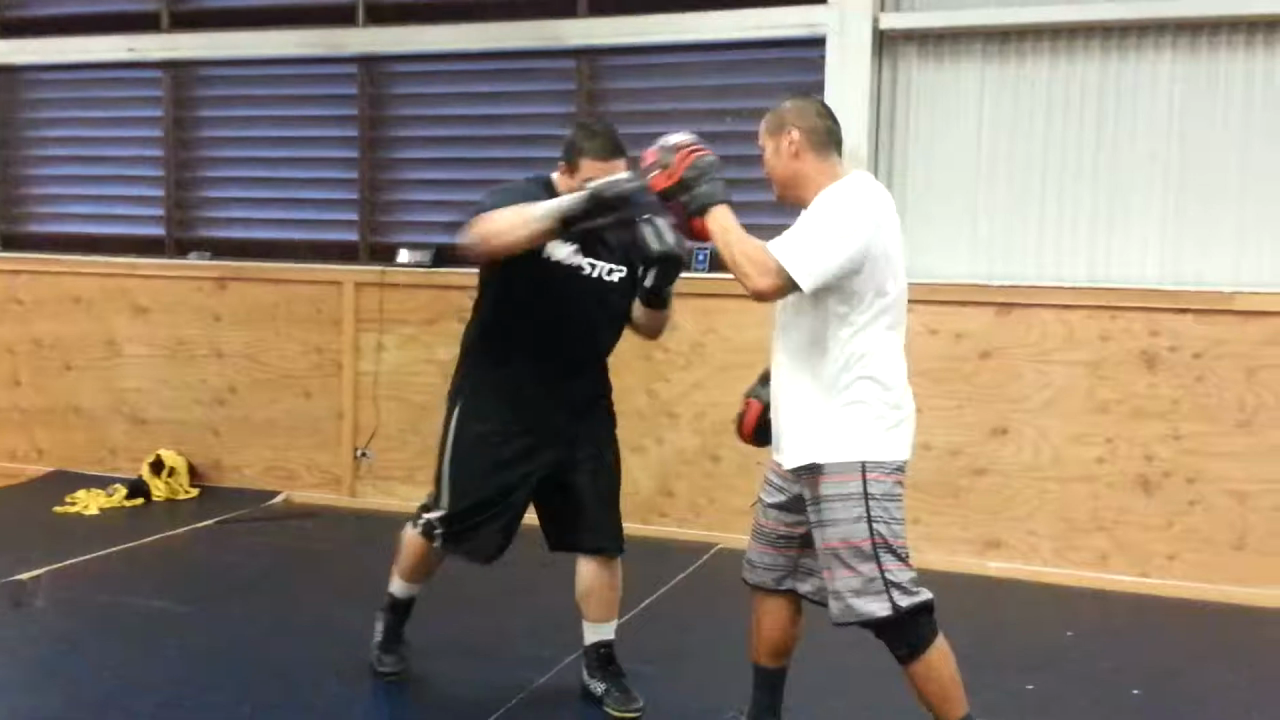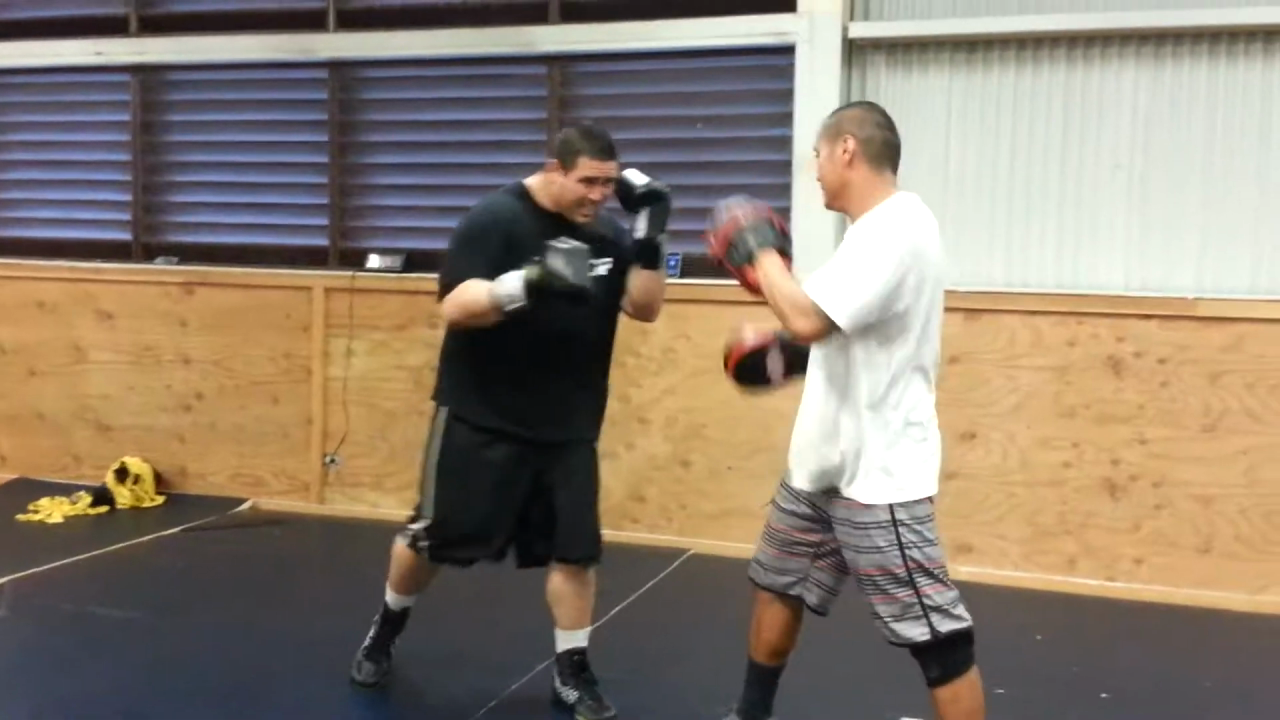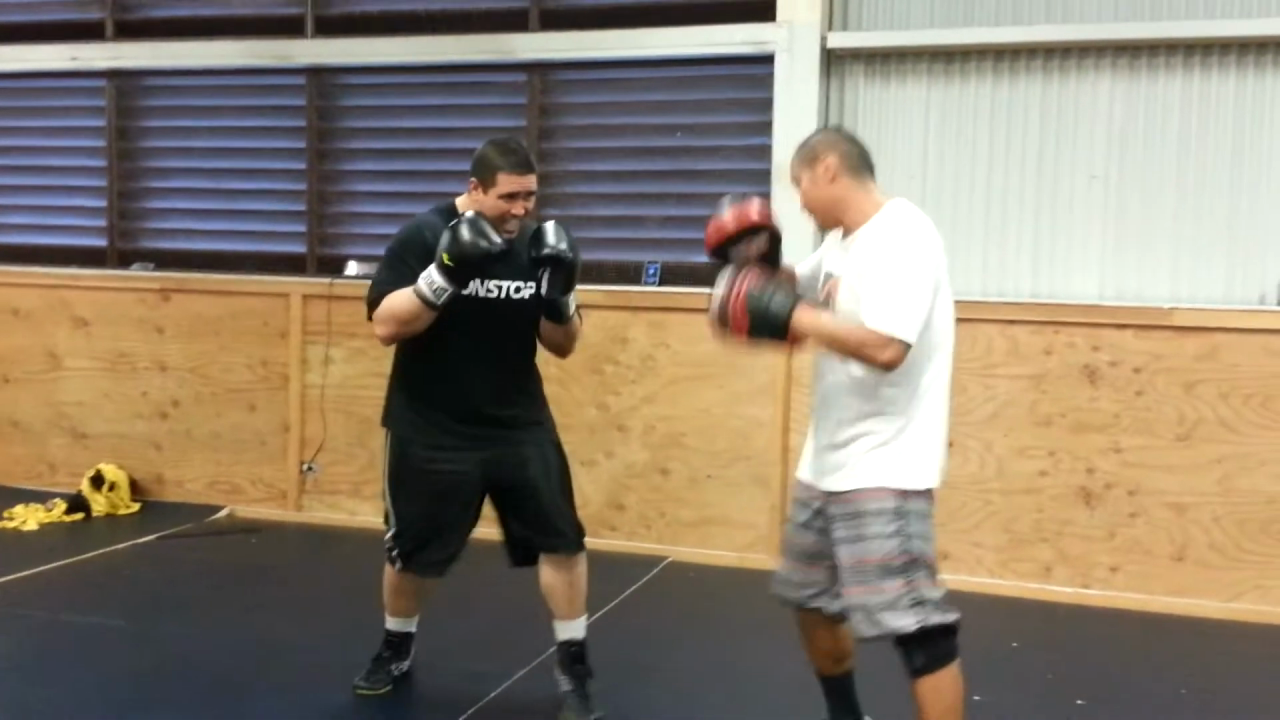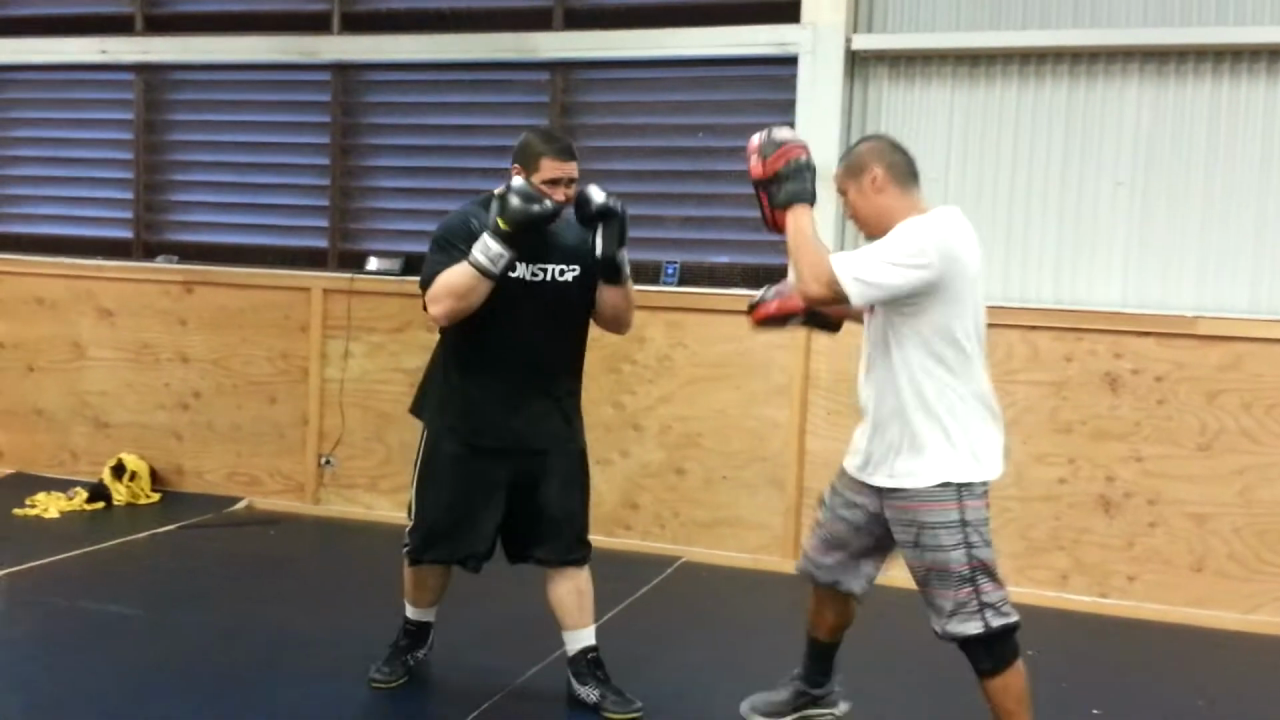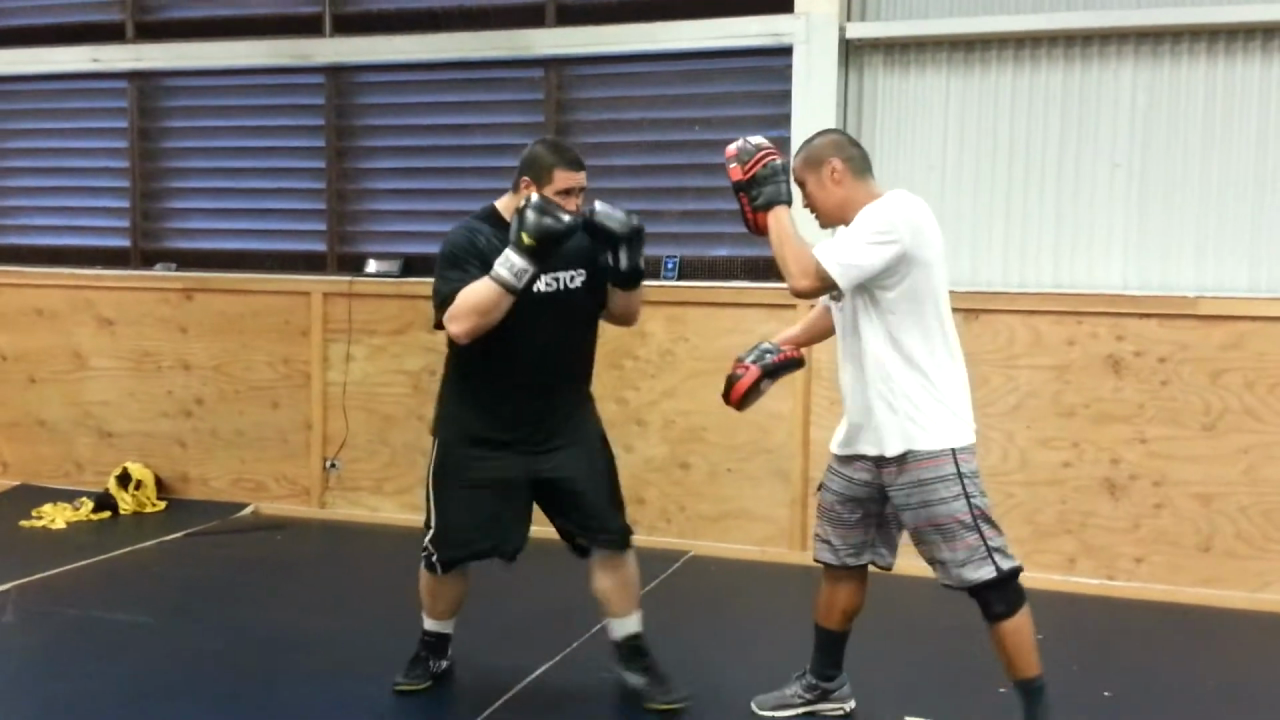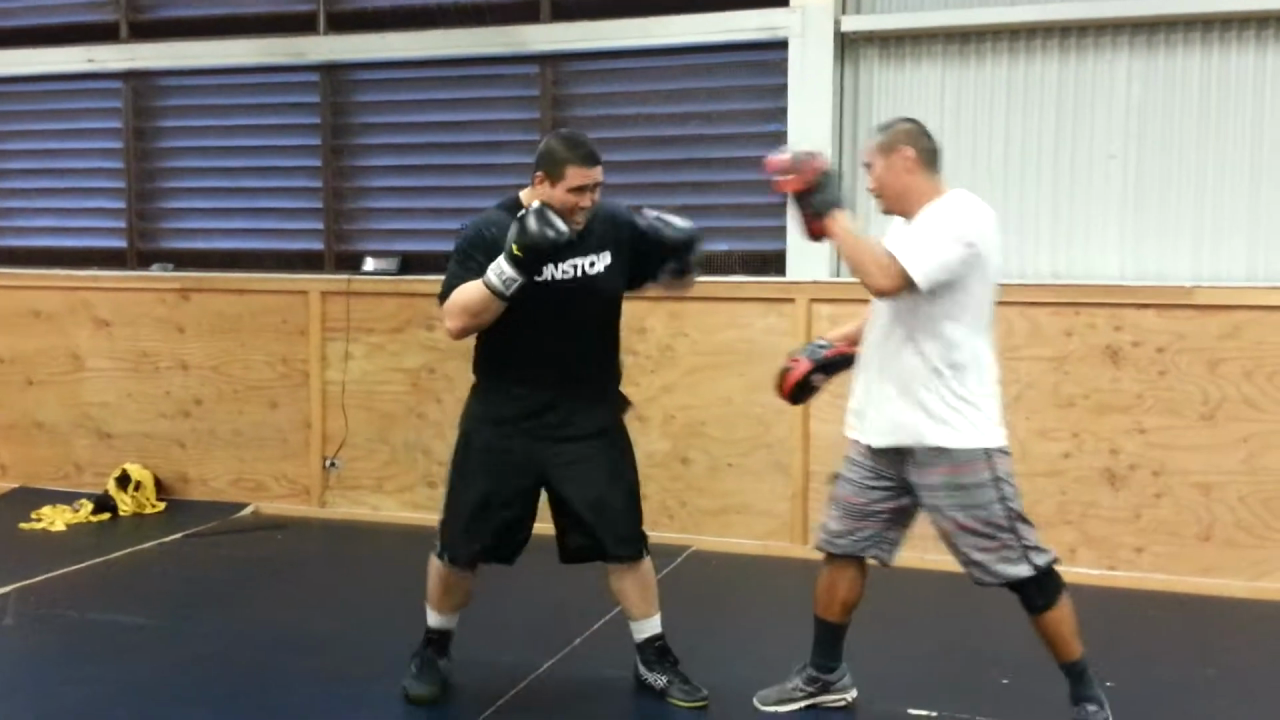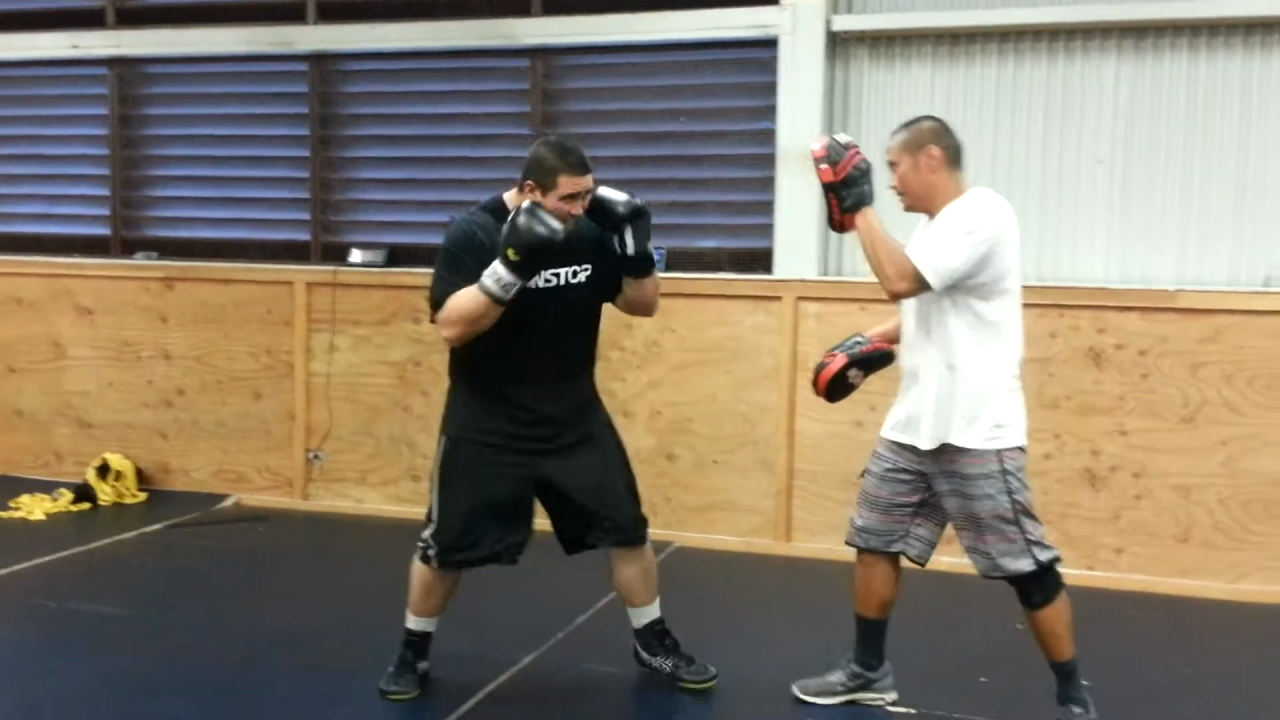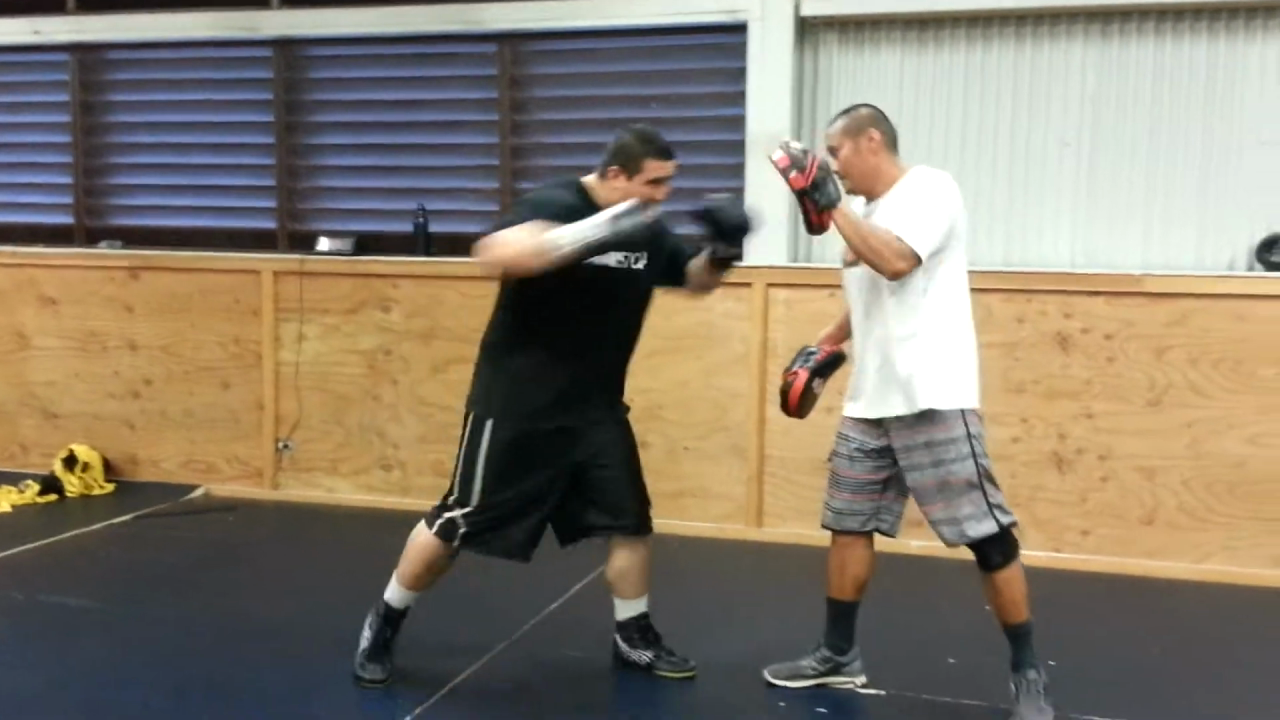
dt=0.3s
person 1, frame 1
left shoulder: (855, 202)
right shoulder: (830, 210)
left elbow: (765, 279)
left wrist: (710, 204)
right wrist: (781, 376)
left hip: (853, 447)
right hip: (803, 443)
left knee: (888, 606)
right knee: (771, 577)
person 1, frame 2
left shoulder: (895, 228)
right shoulder: (873, 228)
left elbow: (807, 321)
left wrist: (760, 254)
right wrist: (788, 346)
left hip: (877, 470)
right hip: (822, 460)
left knee: (929, 630)
right knee: (777, 582)
person 1, frame 3
left shoulder: (902, 237)
right shoulder: (845, 243)
left elbow: (884, 347)
right elbow: (803, 298)
left wrist: (786, 315)
right wrist: (762, 266)
left hip: (884, 469)
right hip: (828, 463)
left knee: (915, 628)
right knee: (814, 605)
person 1, frame 4
left shoulder: (933, 237)
right shoulder: (910, 241)
left elbow: (820, 288)
left wrist: (795, 204)
right wrist: (803, 299)
left hip: (939, 469)
right hip: (879, 456)
left knee: (978, 625)
right knee: (830, 573)
person 1, frame 5
left shoulder: (897, 217)
right shoulder: (859, 230)
left elbow: (805, 279)
right elbow: (837, 309)
left wrist: (772, 205)
right wrist: (778, 346)
left hip: (927, 441)
right hip: (863, 438)
left knee: (986, 575)
right knee: (841, 559)
person 1, frame 6
left shoulder: (963, 218)
right shoulder: (906, 227)
left elbow: (886, 281)
left wrist: (830, 209)
right wrist: (832, 344)
left hip: (955, 438)
right hip: (881, 432)
left knee: (1025, 572)
right knee: (842, 549)
person 1, frame 7
left shoulder: (981, 216)
right shoulder: (934, 223)
left elbow: (899, 280)
left wrist: (858, 204)
right wrist: (869, 343)
left hip: (976, 435)
right hip: (913, 425)
left knee: (1029, 568)
right knee: (872, 541)
right ankle: (868, 671)
person 1, frame 8
left shoulder: (929, 189)
right shoulder: (863, 215)
left elbow: (896, 263)
left wrist: (832, 202)
right wrist: (820, 348)
left hip: (934, 400)
right hip: (869, 402)
left knee: (984, 532)
right knee: (848, 524)
left ankle: (1028, 671)
right ankle: (839, 654)
person 2, frame 1
left shoulder: (626, 231)
right shoulder: (525, 203)
left elbow: (649, 328)
right elbow: (482, 236)
left wrist: (659, 277)
right wrist: (581, 201)
left hip: (580, 413)
right hip: (494, 407)
left knee: (600, 540)
right knee: (443, 525)
left ankle: (601, 665)
right ankle: (393, 616)
person 2, frame 2
left shoulder: (606, 229)
right shoulder: (494, 220)
left elbow: (646, 308)
right elbow: (456, 310)
left wrist: (648, 232)
right wrist: (528, 280)
left hip: (566, 421)
right hip: (480, 416)
left knee: (574, 548)
right knee: (436, 535)
left ankle: (572, 672)
right ankle: (387, 626)
person 2, frame 3
left shoulder: (534, 244)
right shoulder: (421, 236)
left elbow: (563, 345)
right elbow: (385, 326)
left wrist: (558, 293)
right wrist: (446, 267)
left hip: (517, 423)
right hip: (429, 427)
left knee: (561, 537)
right knee: (410, 551)
left ankle: (572, 665)
right ankle: (396, 648)
person 2, frame 4
left shoulder: (576, 231)
right shoulder: (464, 226)
left elbow: (618, 319)
right elbow: (441, 307)
left wrist: (611, 248)
right wrist: (502, 236)
left hip: (550, 425)
right hip: (465, 424)
left knee: (564, 548)
right knee: (432, 545)
left ankle: (586, 670)
right ankle: (412, 638)
person 2, frame 5
left shoulder: (581, 238)
right shoulder: (470, 240)
left elbow: (625, 314)
right elbow: (463, 325)
left wrist: (622, 255)
right wrist: (523, 250)
left hip: (565, 424)
right hip: (480, 431)
left knee: (609, 536)
right knee: (447, 550)
left ankle: (633, 657)
right ankle: (434, 649)
person 2, frame 6
left shoulder: (613, 223)
right shoulder: (487, 232)
left elbow: (674, 279)
right elbow: (455, 323)
left wrist: (679, 251)
right wrist: (515, 261)
left hip: (591, 422)
right hip: (503, 422)
left knee: (624, 543)
right knee: (460, 544)
left ankle: (654, 659)
right ankle: (433, 650)
person 2, frame 7
left shoulder: (593, 232)
right shoulder: (471, 233)
left elbow: (644, 304)
right elbow: (453, 327)
left wrist: (633, 238)
right wrist: (513, 262)
left hip: (575, 419)
right hip: (486, 425)
left knee: (626, 530)
right knee: (444, 546)
left ankle: (655, 643)
right ankle: (414, 650)
person 2, frame 8
left shoulder: (649, 227)
right shoulder: (553, 207)
left elbow: (699, 279)
right elbow: (498, 253)
left wrist: (724, 244)
right wrist: (598, 230)
left hip: (590, 402)
right hip: (516, 400)
left knee: (626, 520)
right knee: (462, 522)
left ankle: (635, 637)
right ankle: (384, 623)
